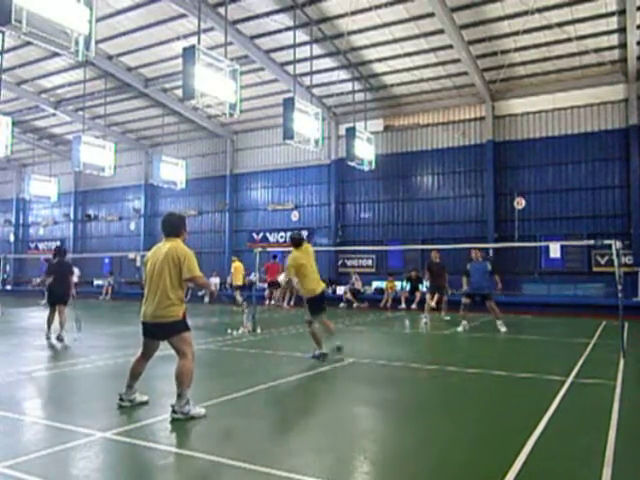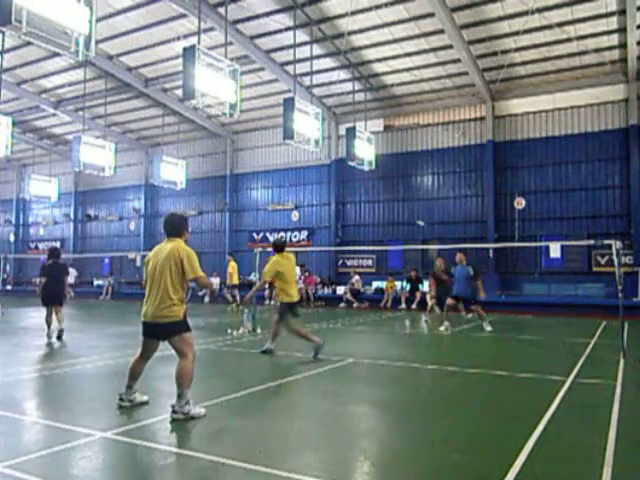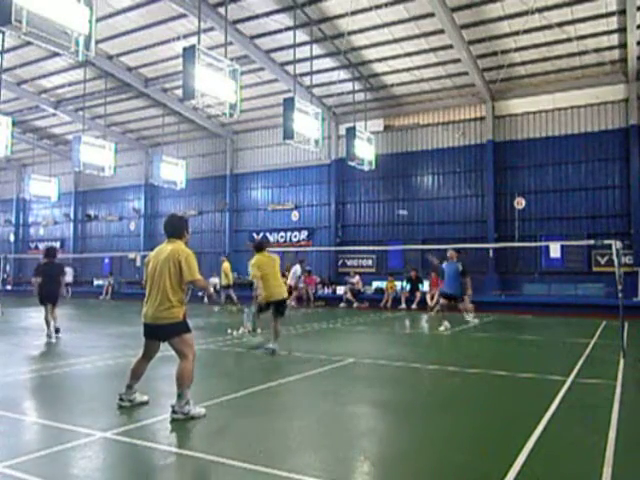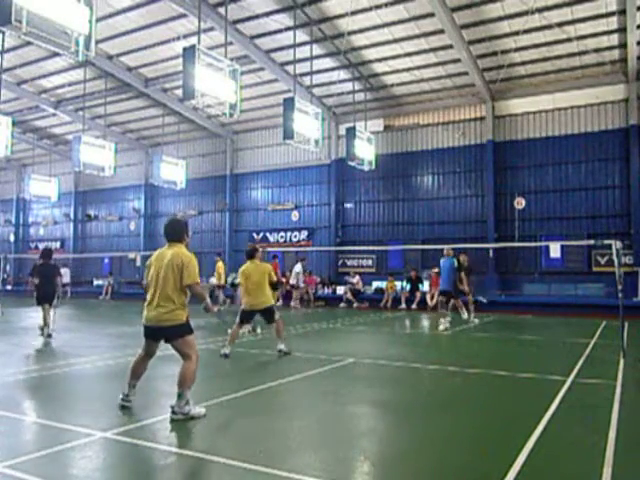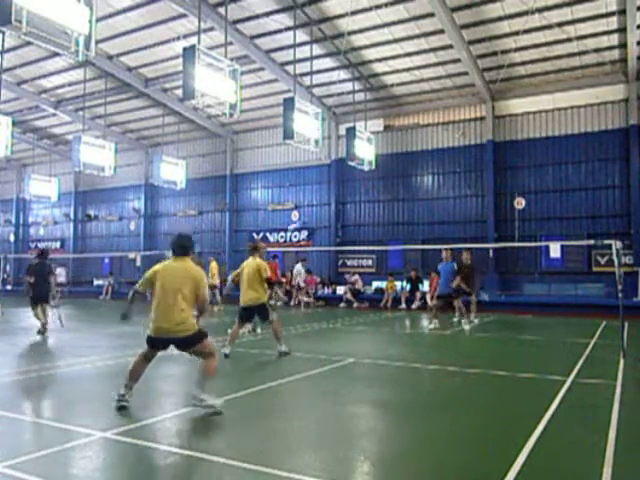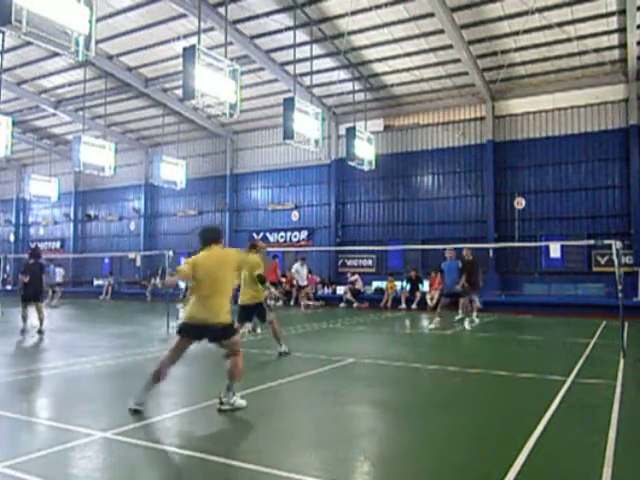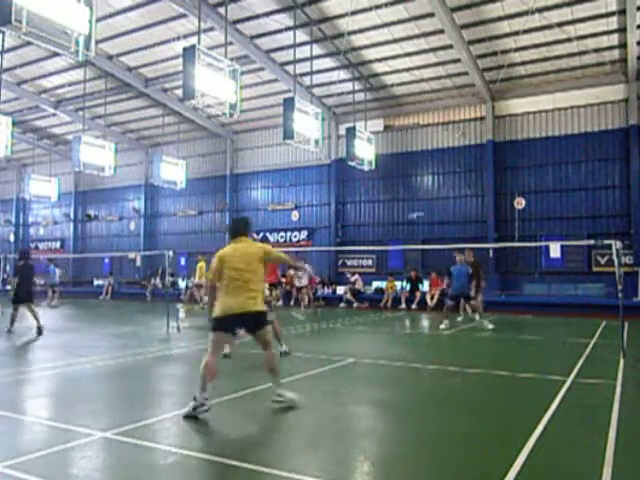
dt=0.2s
person 1, frame 1
left shoulder: (153, 251)
right shoulder: (182, 250)
right elbow: (197, 280)
right wrist: (210, 286)
left hip: (149, 313)
right hip: (171, 313)
left knee: (145, 354)
right knee: (186, 355)
left ankle: (128, 395)
right ankle: (182, 406)
person 1, frame 2
left shoulder: (154, 251)
right shoulder: (184, 250)
right elbow: (201, 280)
right wrist: (211, 286)
left hip: (150, 314)
right hip: (172, 314)
left knee: (144, 354)
right knee: (187, 355)
left ankle: (127, 395)
right ankle: (182, 406)
person 1, frame 3
left shoulder: (155, 252)
right shoulder: (183, 252)
right elbow: (197, 283)
right wrist: (209, 289)
left hip: (150, 315)
right hip: (172, 315)
left knee: (147, 355)
right knee: (188, 356)
left ankle: (128, 395)
right ankle: (182, 406)
person 1, frame 4
left shoulder: (156, 256)
right shoulder: (186, 256)
left elbow: (146, 285)
right elbow: (194, 288)
right wrist: (207, 301)
left hip: (151, 317)
right hip: (174, 318)
left knee: (145, 354)
right knee: (191, 357)
left ankle: (128, 394)
right ankle: (181, 406)
person 1, frame 5
left shoulder: (158, 269)
right shoulder: (196, 272)
left elbow: (137, 291)
right elbow: (203, 304)
left wrist: (127, 308)
right wrist: (198, 316)
left hip: (158, 328)
right hip: (184, 328)
left knee: (145, 357)
right knee: (211, 355)
left ankle: (124, 395)
right ankle: (200, 396)
person 1, frame 6
left shoulder: (196, 260)
right shoulder: (231, 256)
left elbow: (178, 278)
left hip: (194, 318)
right hip: (219, 319)
left knee: (172, 356)
right knee: (236, 354)
left ankle: (141, 397)
right ankle: (229, 398)
person 1, frame 7
left shoulder: (221, 255)
right shoulder: (260, 249)
left elbow: (211, 285)
right elbow: (287, 260)
left wrist: (211, 306)
right wrist: (303, 268)
left hip: (226, 309)
right hip: (253, 308)
left knee: (212, 354)
right knee: (268, 348)
left ankle: (200, 400)
right ankle: (279, 392)
